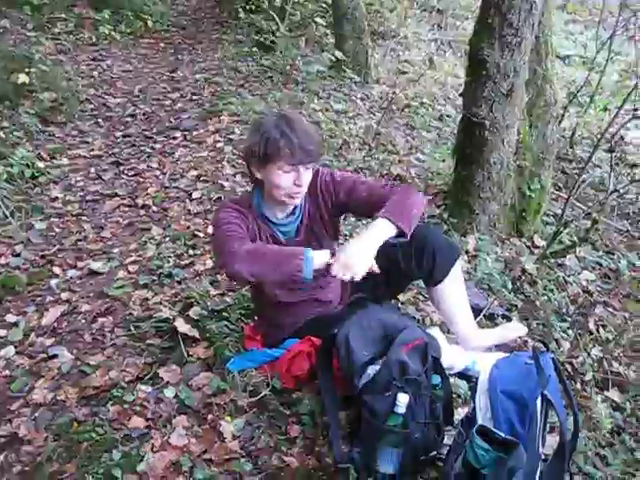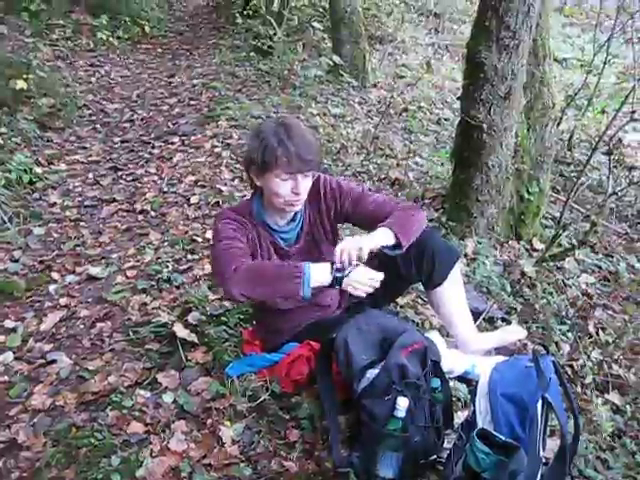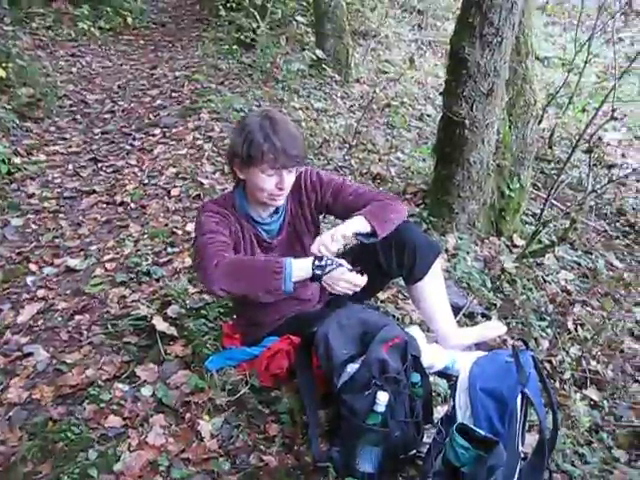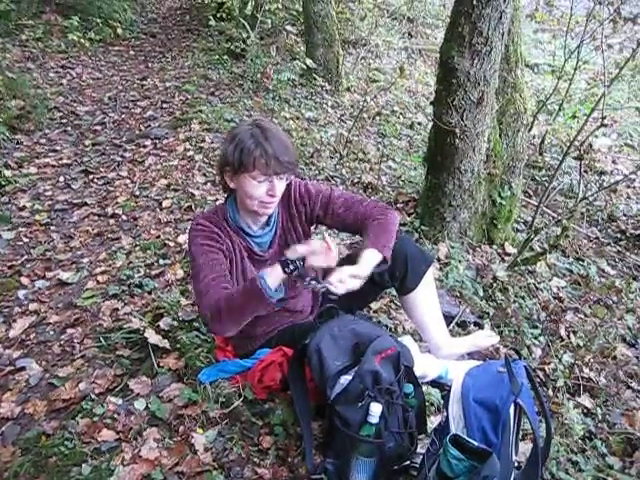
dt=0.4s
person 1, frame 1
left shoulder: (323, 186)
right shoulder: (235, 215)
left elbow: (409, 197)
right elbow: (238, 261)
left wrist: (370, 238)
right wrist: (331, 257)
left hip: (344, 292)
right hip: (297, 327)
left knee: (427, 240)
left ankle: (468, 338)
person 1, frame 2
left shoulder: (325, 192)
right shoulder: (235, 224)
left elbow: (411, 215)
right elbow: (234, 279)
left wrist: (371, 240)
right wrist: (332, 272)
left hip: (344, 298)
right hip: (296, 332)
left knee: (426, 243)
left ankle: (467, 342)
person 1, frame 3
left shoulder: (307, 184)
right shoulder: (218, 216)
left elbow: (392, 206)
right elbow: (215, 273)
left wrist: (344, 229)
right wrist: (314, 268)
left hip: (324, 291)
right hip: (277, 327)
left knee: (406, 237)
left ankle: (448, 337)
person 1, frame 4
left shoulder: (296, 196)
right shoulder: (209, 231)
left elbow: (380, 214)
right elbow: (218, 320)
left wrist: (363, 265)
right wrist: (281, 269)
left hip: (314, 302)
right hip: (269, 338)
left knee: (402, 251)
left ankle: (441, 346)
